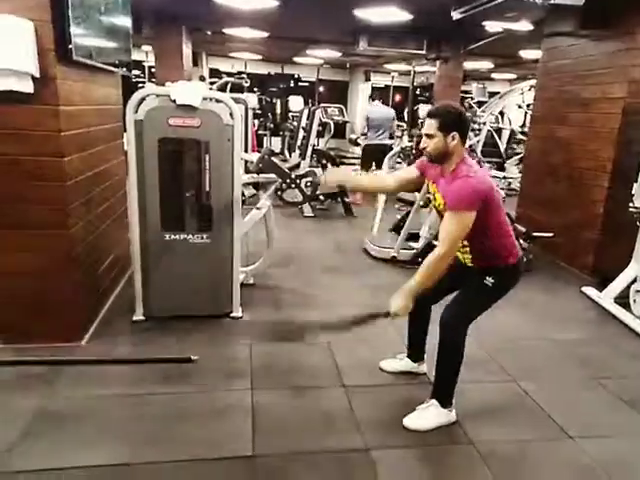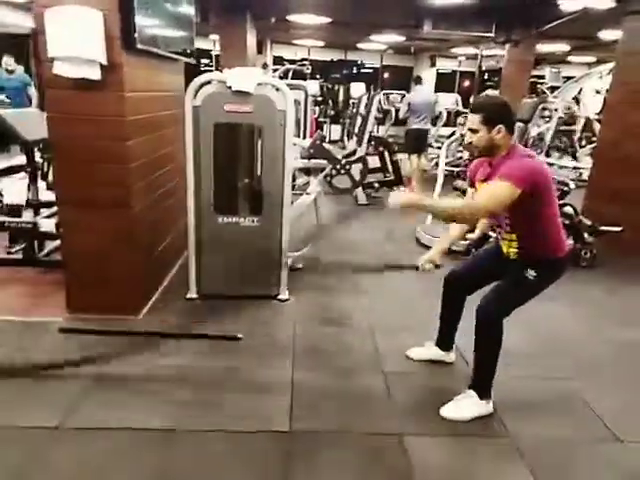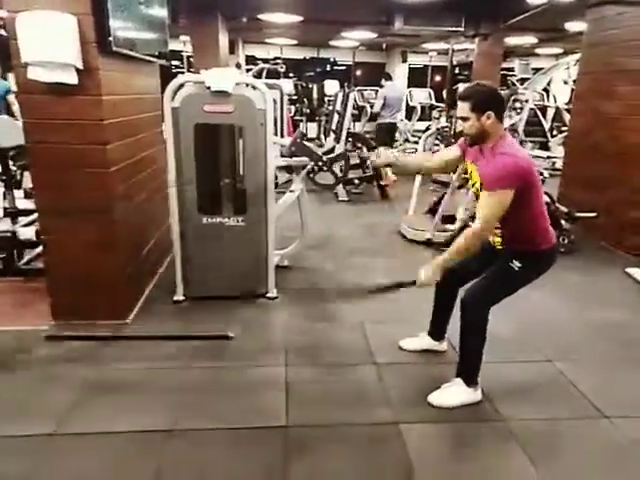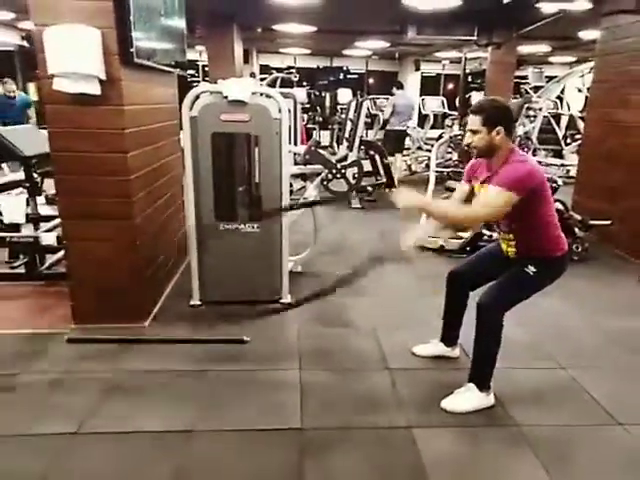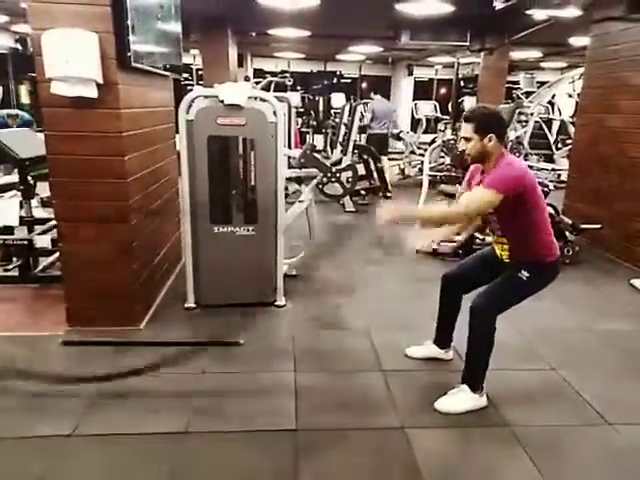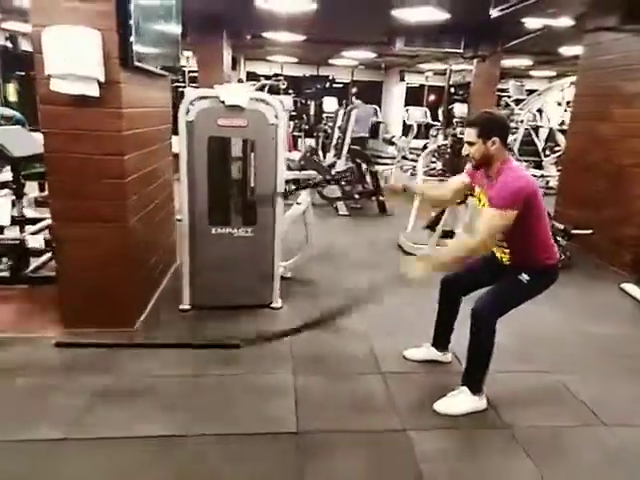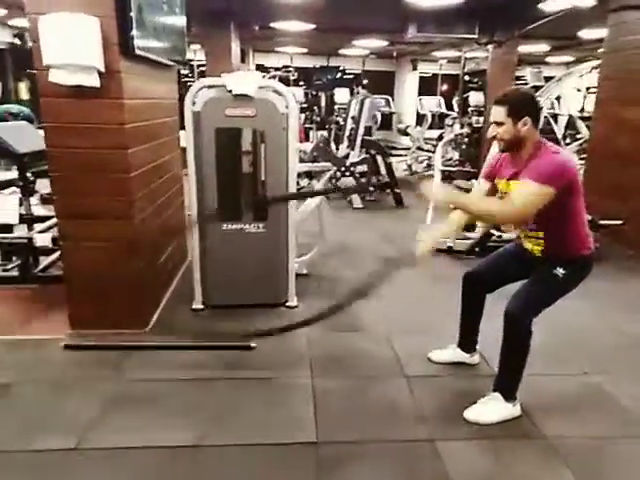
dt=0.7s
person 1, frame 1
left shoulder: (467, 185)
right shoulder: (431, 165)
left elbow: (445, 251)
right elbow: (390, 183)
left wrist: (407, 294)
right wrist: (346, 178)
left hip: (498, 266)
right hip: (467, 256)
left knee: (452, 321)
right knee: (420, 295)
left ankle: (442, 407)
right ankle: (415, 359)
person 1, frame 2
left shoulder: (522, 167)
right shoulder: (482, 162)
left elbow: (475, 210)
right elbow: (468, 214)
left wrist: (415, 201)
right wrist: (439, 247)
left hip: (544, 258)
right hip: (509, 246)
left knee: (489, 311)
right knee: (455, 282)
left ankle: (480, 397)
right ankle: (443, 347)
person 1, frame 3
left shoulder: (507, 163)
right shoulder: (474, 144)
left elbow: (480, 229)
right elbow: (436, 163)
left wrist: (436, 266)
right wrist: (395, 160)
left hip: (532, 250)
right hip: (502, 239)
left knee: (475, 300)
right knee: (449, 276)
left ankle: (468, 385)
right ankle: (435, 337)
person 1, frame 4
left shoulder: (520, 171)
right shoulder: (481, 162)
left elbow: (473, 217)
right elbow: (457, 202)
left wrist: (419, 202)
left hip: (545, 257)
right hip: (511, 245)
left knee: (490, 305)
right knee: (459, 277)
left ankle: (480, 389)
right ankle: (448, 343)
person 1, frame 5
left shoulder: (509, 174)
right shoulder: (479, 168)
left elbow: (458, 214)
right elbow: (465, 217)
left wrist: (403, 213)
left hip: (537, 262)
right hip: (506, 250)
left knee: (482, 308)
right knee: (452, 281)
left ankle: (473, 391)
right ankle: (441, 346)
person 1, frame 6
left shoulder: (515, 184)
right shoulder: (480, 171)
left elbow: (480, 240)
right elbow: (444, 195)
left wrist: (429, 262)
right wrist: (409, 185)
left hip: (537, 266)
right hip: (505, 255)
left knee: (484, 311)
right knee: (451, 283)
left ankle: (473, 393)
right ankle: (440, 348)
person 1, frame 7
left shoulder: (554, 164)
right shoulder: (502, 158)
left elbow: (508, 214)
right elbow: (474, 205)
left wrist: (449, 195)
right wrist: (436, 235)
left hip: (569, 258)
right hip: (530, 246)
left knee: (517, 312)
right knee: (475, 279)
left ankle: (506, 399)
right ankle: (466, 349)
